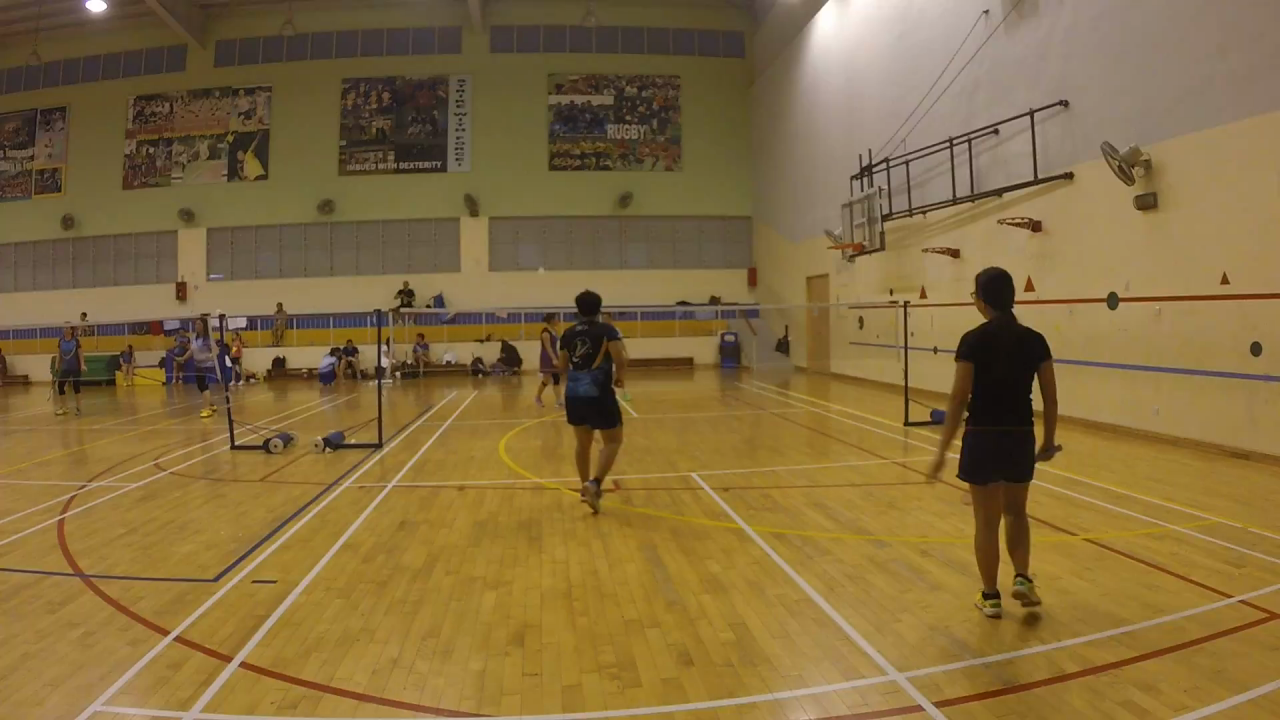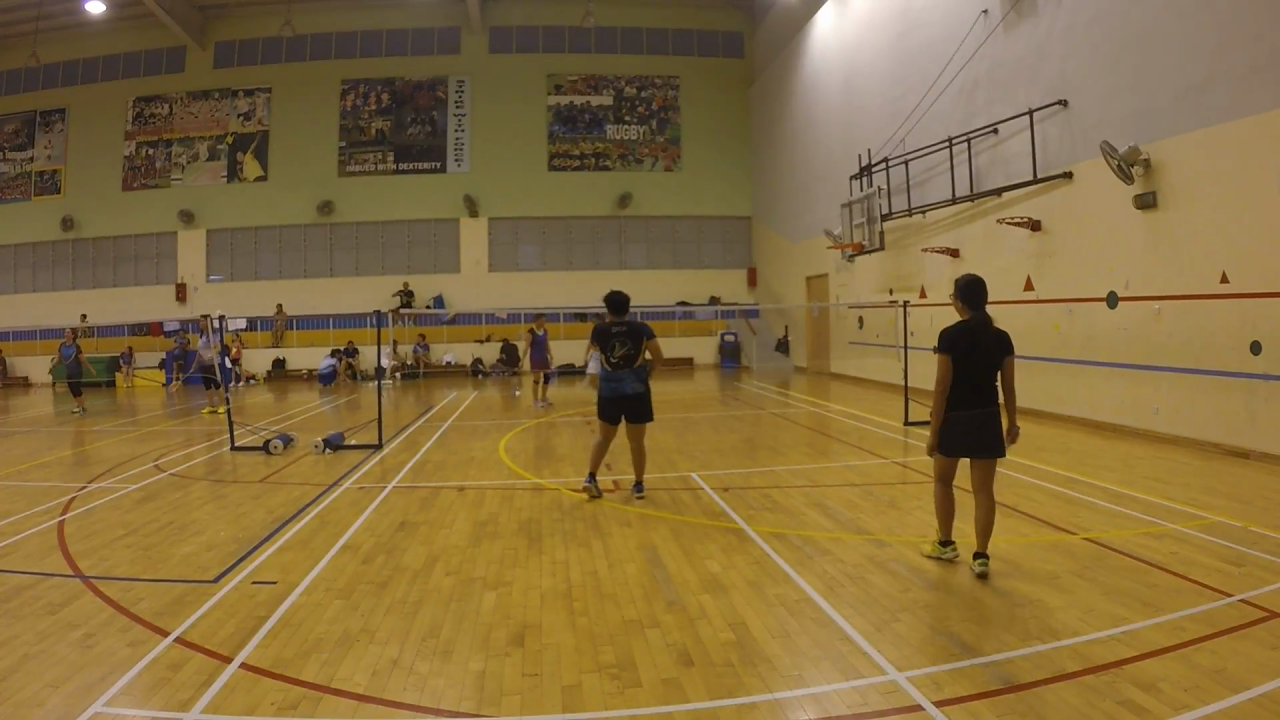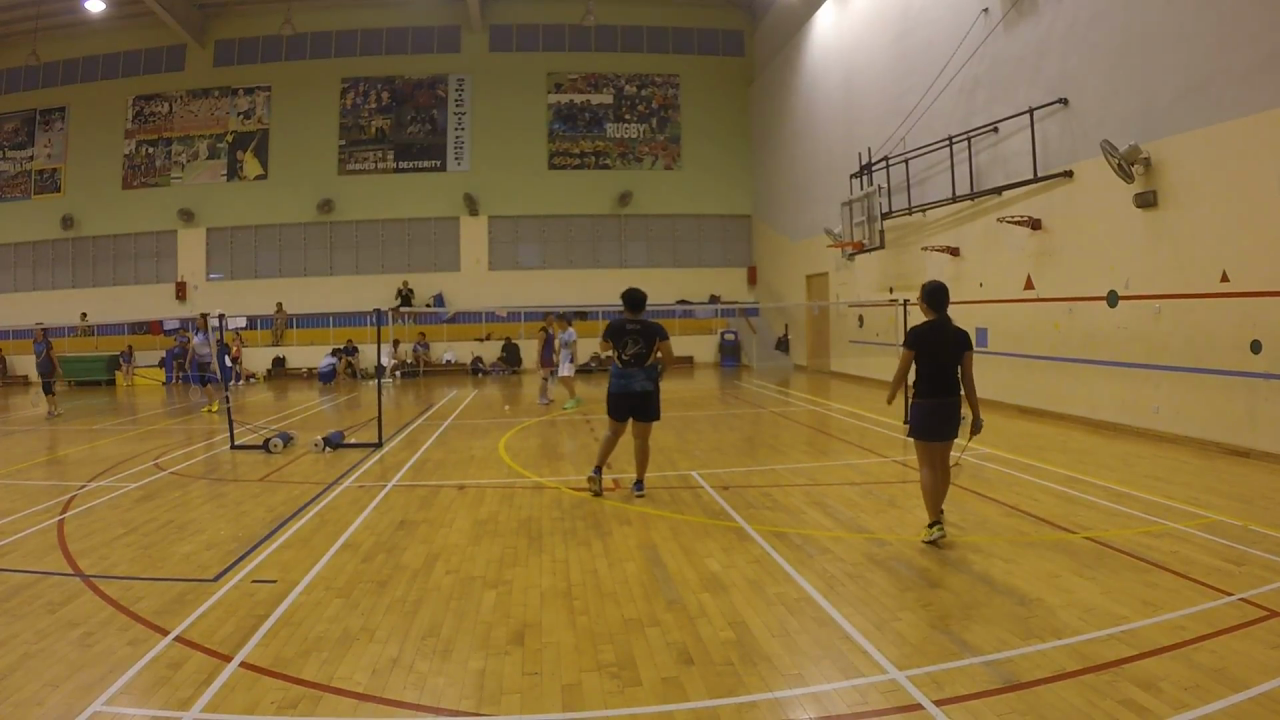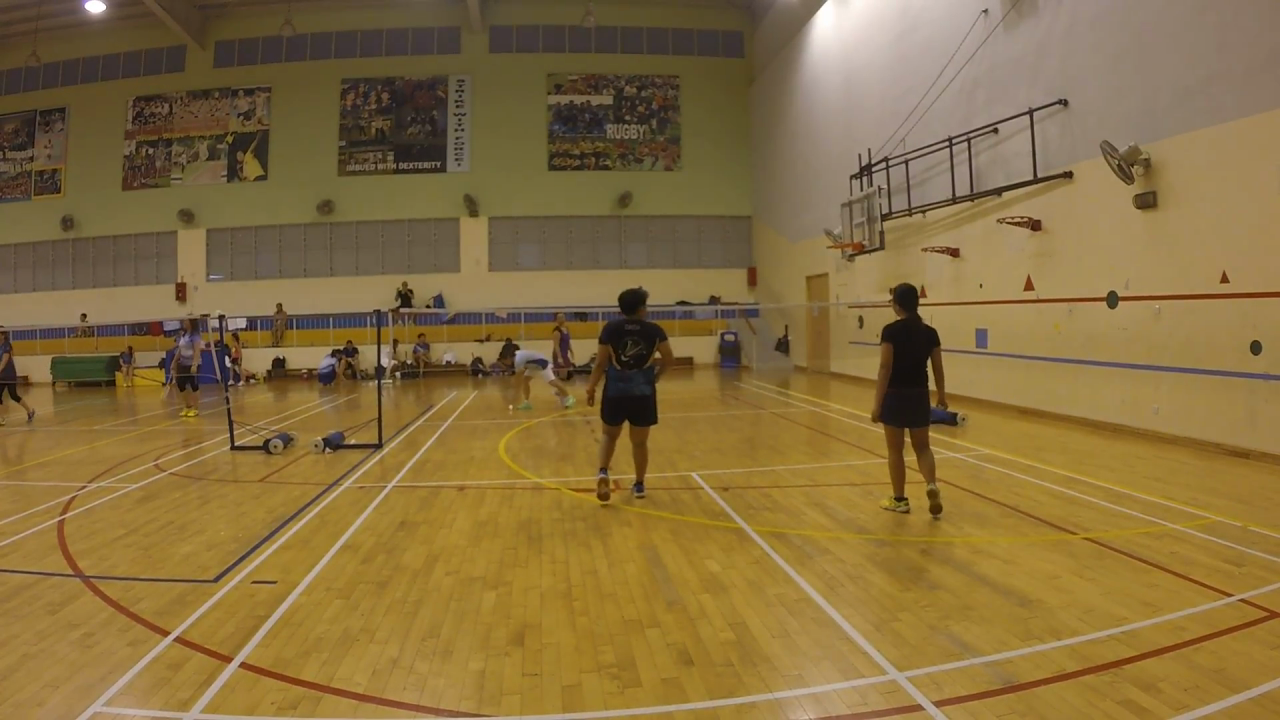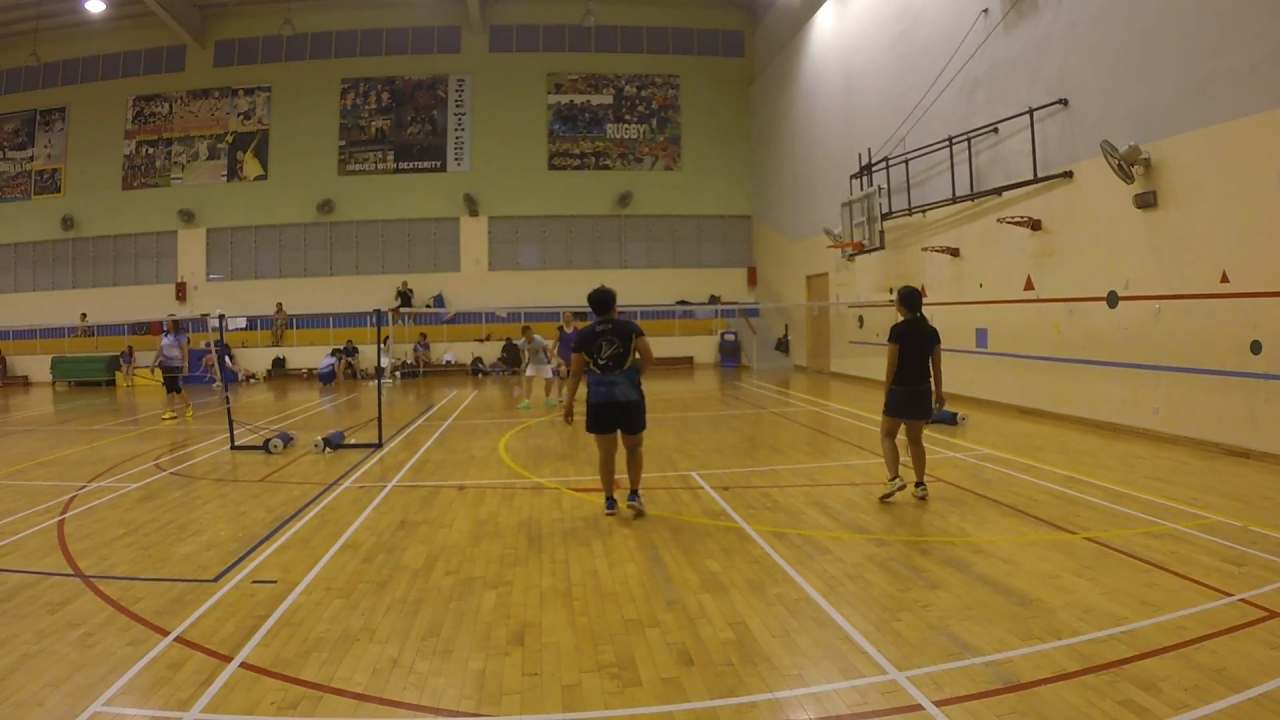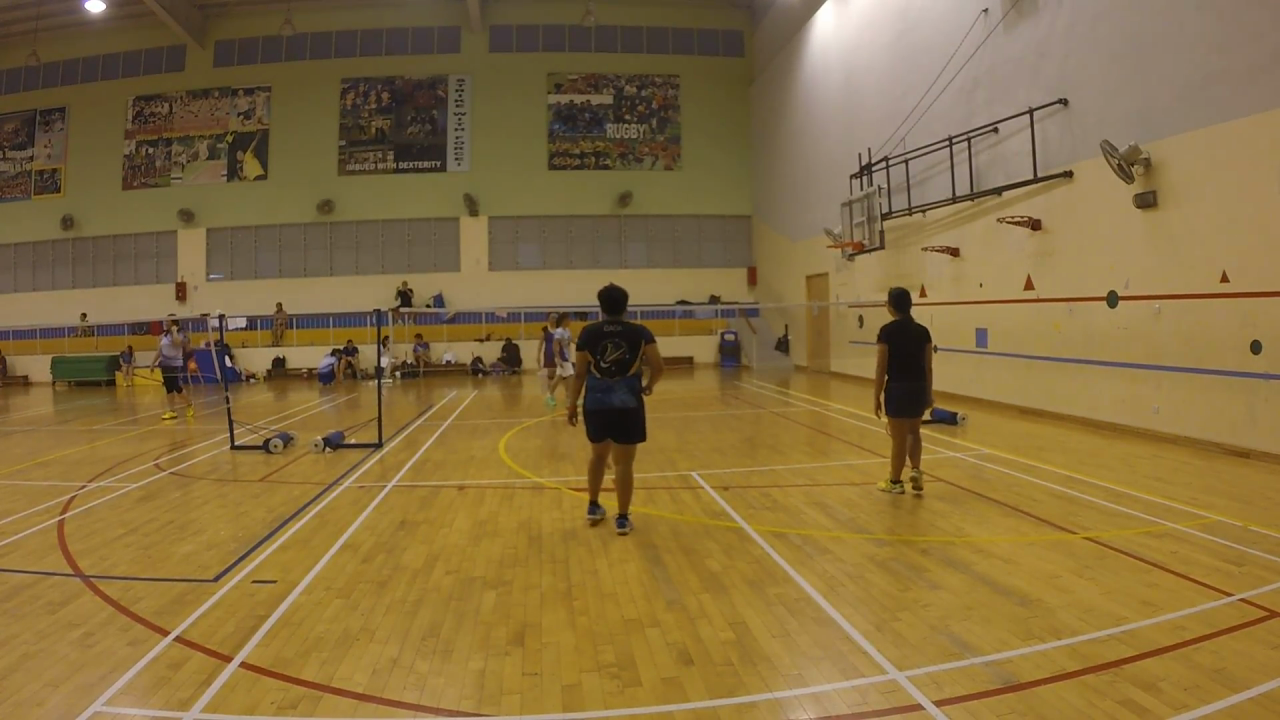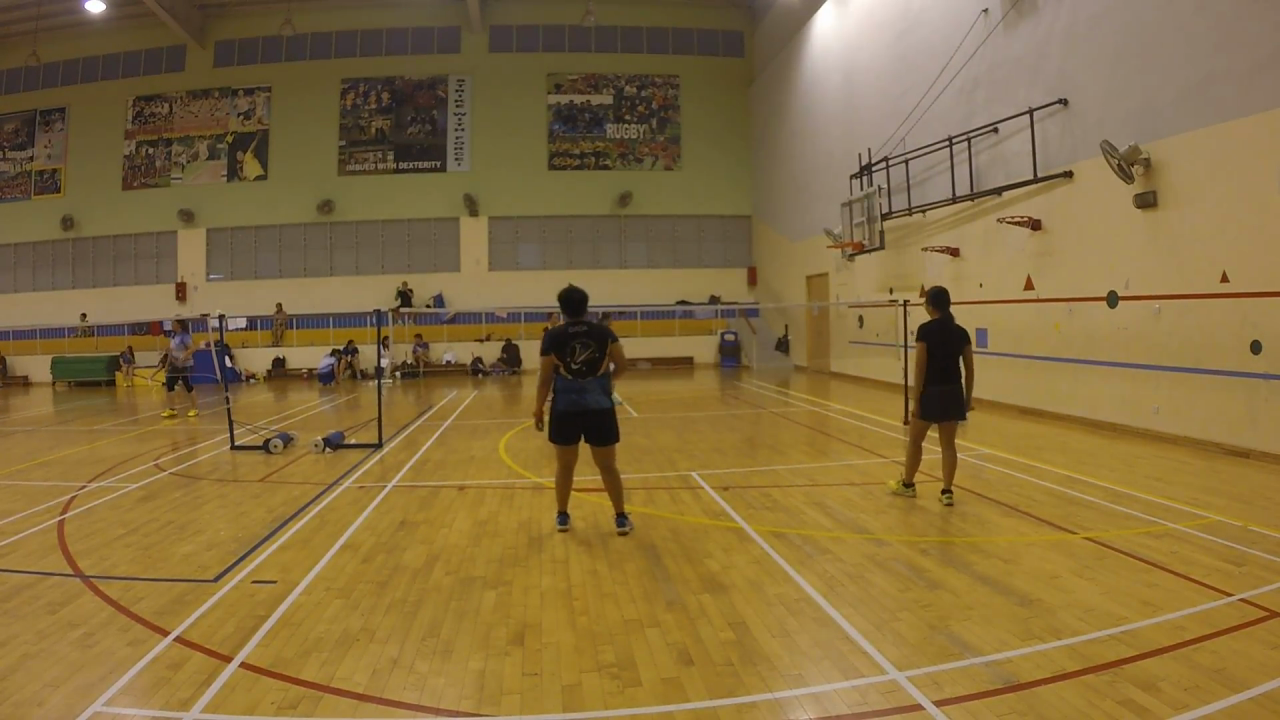
dt=0.7s
person 1, frame 1
left shoulder: (974, 341)
right shoulder: (1034, 341)
left elbow: (958, 400)
right elbow: (1050, 397)
left wrist: (942, 451)
right wrist: (1049, 438)
left hip: (983, 436)
right hip: (1020, 437)
left knee: (986, 517)
right knee: (1015, 511)
left ankle: (991, 596)
right ankle: (1024, 579)
person 1, frame 2
left shoulder: (950, 335)
right shoulder: (1001, 338)
left elbow: (942, 387)
right elbow: (1009, 387)
left wrist: (934, 429)
right wrist: (1012, 424)
left hip: (956, 418)
right hip: (988, 419)
left knee: (943, 481)
right knee: (984, 489)
left ankle: (945, 543)
right ankle: (981, 556)
person 1, frame 3
left shoulder: (917, 334)
right shoulder: (961, 336)
left elbow: (902, 372)
right elbow: (968, 379)
left wrist: (892, 393)
right wrist: (976, 415)
left hip: (926, 405)
right hip: (951, 406)
left knee: (927, 466)
right knee: (942, 461)
left ankle: (935, 525)
right ankle: (937, 514)
person 1, frame 4
left shoulder: (891, 331)
right shoulder: (930, 333)
left elbow: (885, 368)
right elbow: (938, 368)
left wrist: (878, 403)
right wrist: (941, 395)
left hip: (896, 396)
right hip: (919, 396)
left knee: (895, 450)
right knee: (922, 447)
left ankle: (899, 500)
right ankle: (932, 486)
person 1, frame 5
left shoulder: (899, 330)
right shoulder: (931, 331)
left elbow: (891, 367)
right elbow: (937, 366)
left wrist: (887, 392)
right wrist: (939, 393)
left hip: (901, 391)
right hip: (923, 391)
left knee: (887, 436)
right knee: (915, 439)
left ankle: (895, 481)
right ankle: (921, 485)
person 1, frame 6
left shoulder: (887, 331)
right shoulder: (923, 331)
left elbow: (881, 367)
right elbow: (928, 366)
left wrist: (877, 397)
right wrist: (928, 393)
left hip: (897, 389)
right hip: (918, 389)
left knee: (899, 439)
right knee: (914, 433)
left ankle: (895, 482)
right ankle: (915, 470)
person 1, frame 7
left shoulder: (926, 330)
right shoulder: (961, 332)
left elbow: (920, 367)
right elbow: (969, 369)
left wrist: (916, 399)
right wrist: (967, 397)
left hip: (932, 392)
right hip: (955, 393)
left knee: (916, 439)
right knee: (948, 444)
left ankle: (907, 484)
right ankle: (947, 492)
person 2, frame 1
left shoulder: (568, 334)
right shoulder: (606, 330)
left elbow: (562, 366)
right elbow: (620, 360)
right wrist: (619, 376)
left hip: (574, 393)
right hip: (599, 393)
left knee: (583, 443)
right knee: (612, 442)
left ankle: (586, 486)
right ankle: (594, 483)
person 2, frame 2
left shoulder: (599, 330)
right shoulder: (641, 329)
right elbow: (658, 356)
right wrist: (650, 371)
left hip: (609, 391)
right hip: (636, 391)
left knee: (604, 437)
right knee: (636, 440)
left ankle: (591, 478)
right ankle: (639, 485)
person 2, frame 3
left shoulder: (614, 326)
right shoulder: (656, 329)
left elbow: (604, 347)
right elbow: (669, 357)
right wrist: (660, 370)
left hip: (618, 388)
right hip: (646, 389)
left knee: (614, 432)
right knee: (641, 438)
left ankle: (597, 471)
right ankle: (639, 483)
person 2, frame 4
left shoulder: (610, 329)
right shoulder: (654, 330)
left elbow: (600, 363)
right elbow: (668, 359)
left wrist: (591, 387)
right wrist: (657, 374)
left hip: (615, 392)
right hip: (642, 393)
left knee: (609, 436)
right knee: (639, 441)
left ankle: (603, 472)
right ankle: (639, 485)
person 2, frame 5
left shoulder: (583, 335)
right shoulder: (630, 328)
left elbow: (576, 373)
right elbow: (648, 358)
left wrist: (569, 403)
left hip: (599, 400)
right hip: (630, 397)
left knee: (606, 452)
right knee: (634, 446)
left ankle: (609, 501)
right ankle: (634, 494)
person 2, frame 6
left shoulder: (588, 333)
right shoulder: (640, 333)
left elbow: (579, 373)
right elbow: (658, 367)
left wrist: (572, 403)
right wrist: (649, 385)
left hip: (596, 405)
right hip: (628, 406)
left knee: (598, 455)
right knee: (624, 463)
left ankle: (593, 507)
right ankle: (622, 518)
person 2, frame 7
left shoulder: (552, 336)
right shoulder: (604, 333)
left elbow: (546, 378)
right elbow: (622, 366)
left wrist: (538, 409)
left hip: (565, 409)
right hip: (600, 407)
left knee: (565, 465)
right knee: (608, 465)
left ankle: (562, 516)
right ankle: (621, 518)
